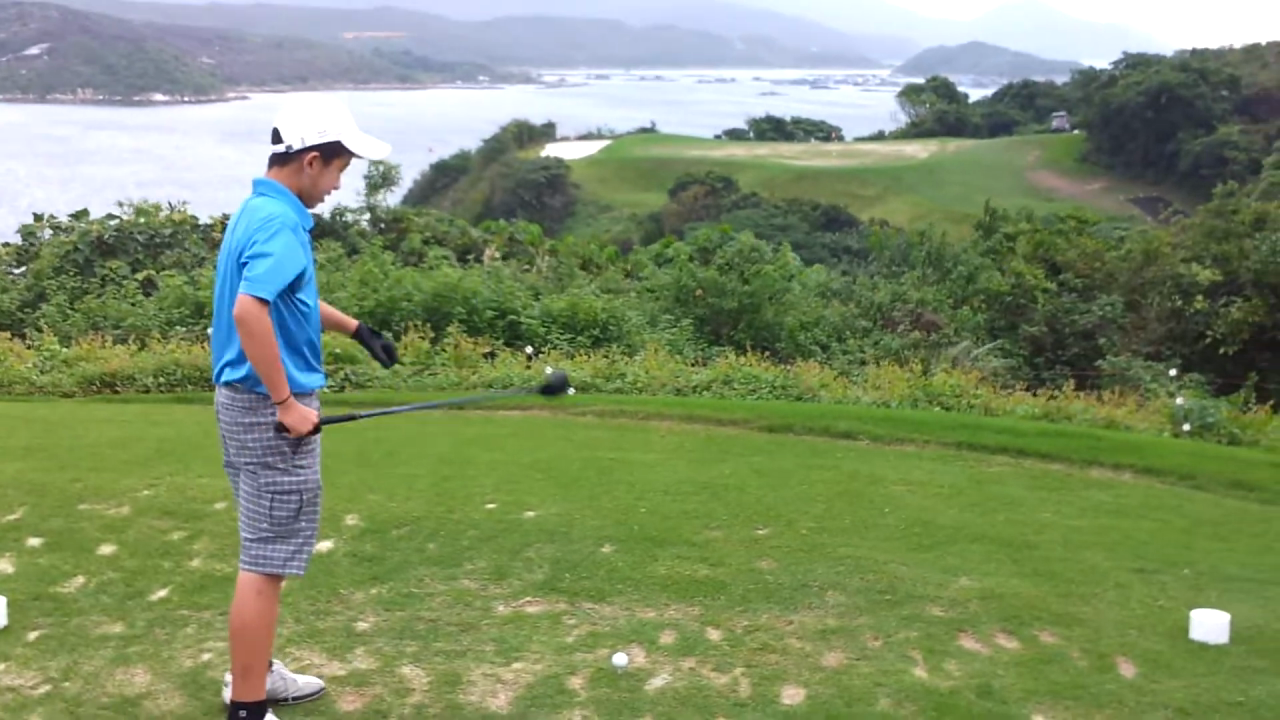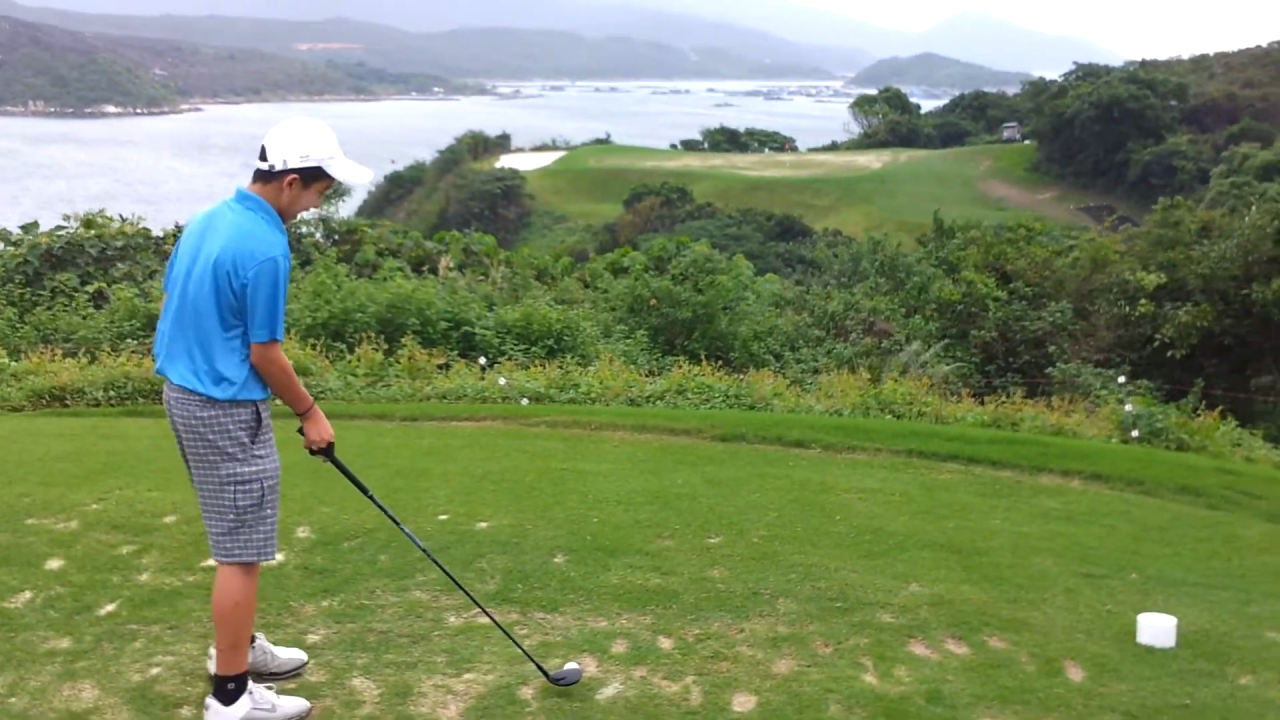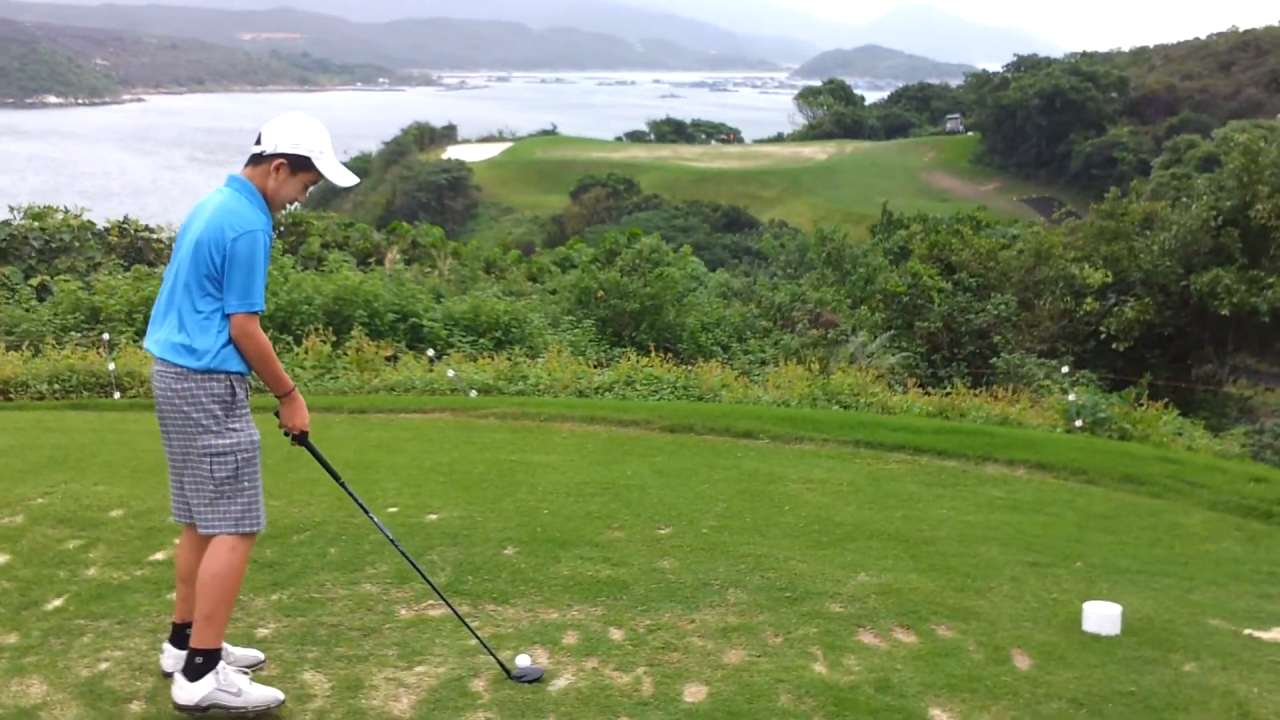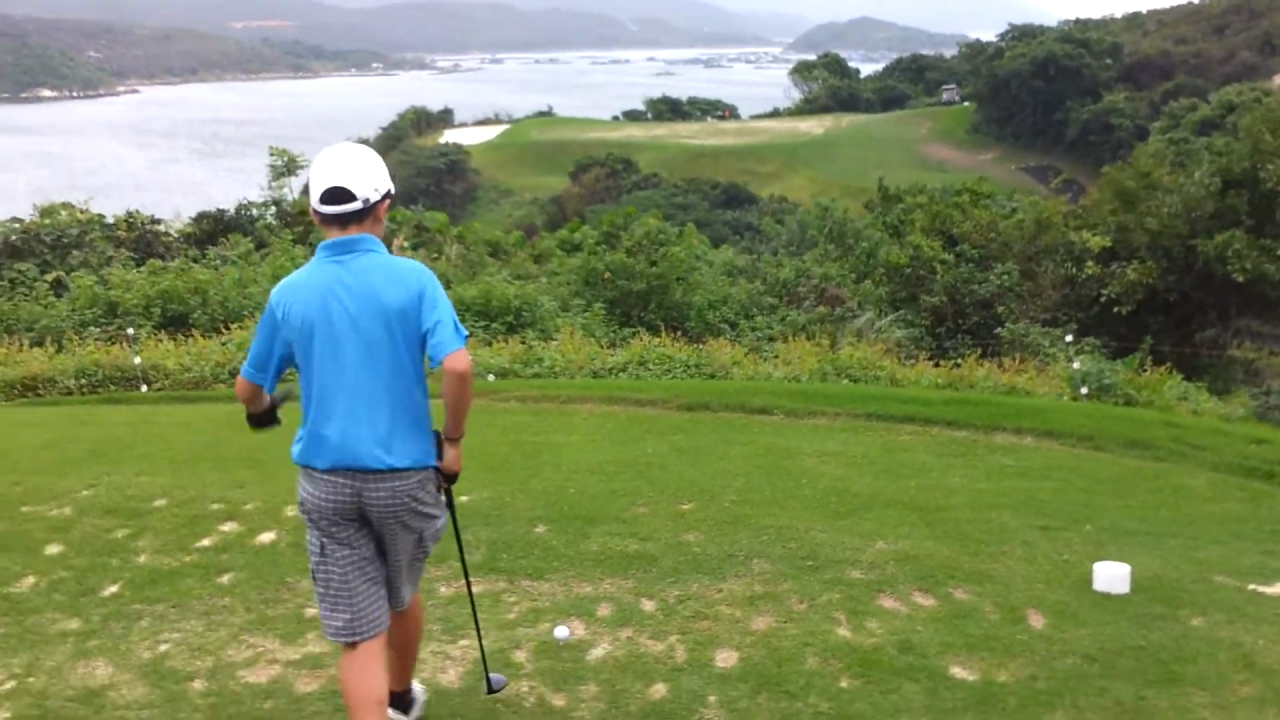
dt=1s
person 1, frame 1
left shoulder: (258, 211)
right shoulder: (278, 220)
right elbow: (248, 310)
left wrist: (356, 327)
right wrist: (286, 402)
left hip: (248, 402)
right hip: (267, 411)
left knee: (267, 550)
right knee: (265, 562)
person 1, frame 2
left shoulder: (207, 219)
right shoulder: (265, 248)
left elbow: (172, 302)
right elbow: (264, 355)
right wrist: (310, 414)
left hip: (186, 392)
right hip: (226, 408)
left knee: (239, 537)
right knee: (241, 550)
left ankle: (239, 646)
person 1, frame 3
left shoulder: (214, 204)
right shoulder: (247, 223)
right elbow: (243, 329)
right wrist: (289, 396)
left hip: (177, 374)
right hip: (207, 385)
left knee: (203, 520)
right knee: (234, 526)
left ankle: (186, 641)
right ankle: (201, 670)
person 1, frame 4
left shoulder: (289, 294)
right shoulder: (413, 279)
left elbow: (247, 389)
right elbow: (458, 367)
left wrist: (262, 410)
right wrist: (453, 440)
left hip: (326, 481)
right hip: (406, 475)
left knee: (360, 631)
right knee: (402, 594)
